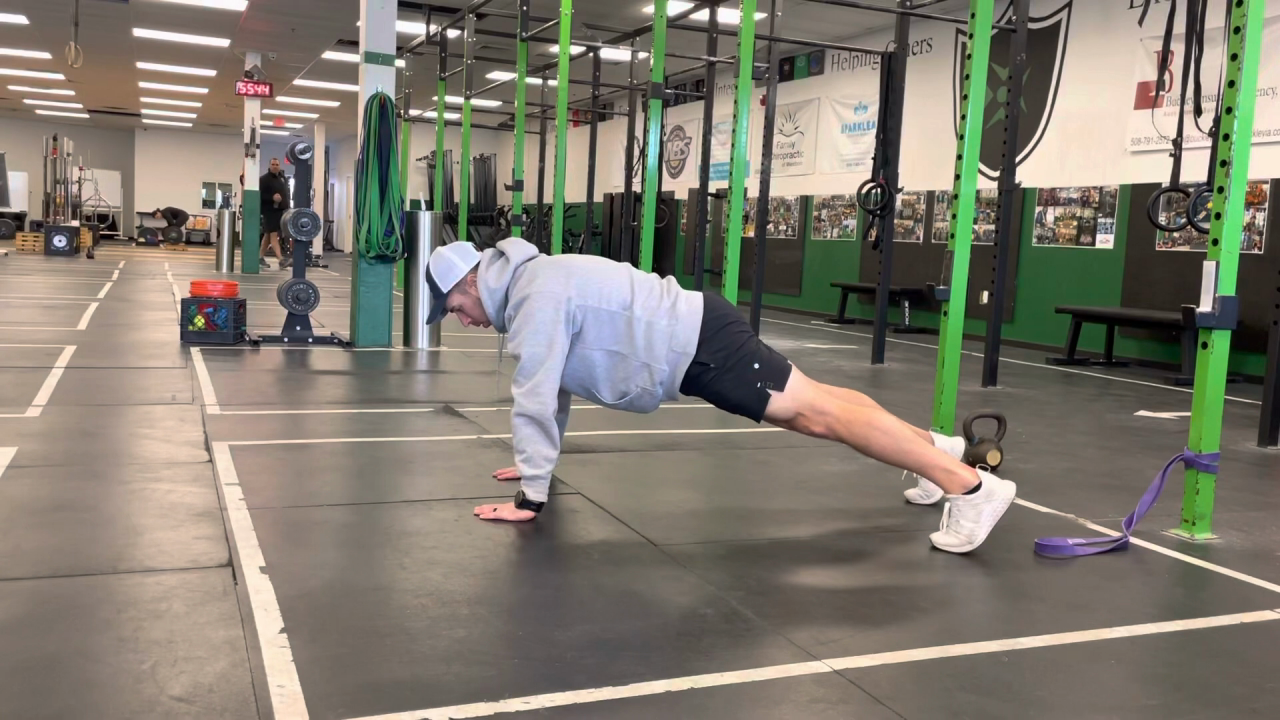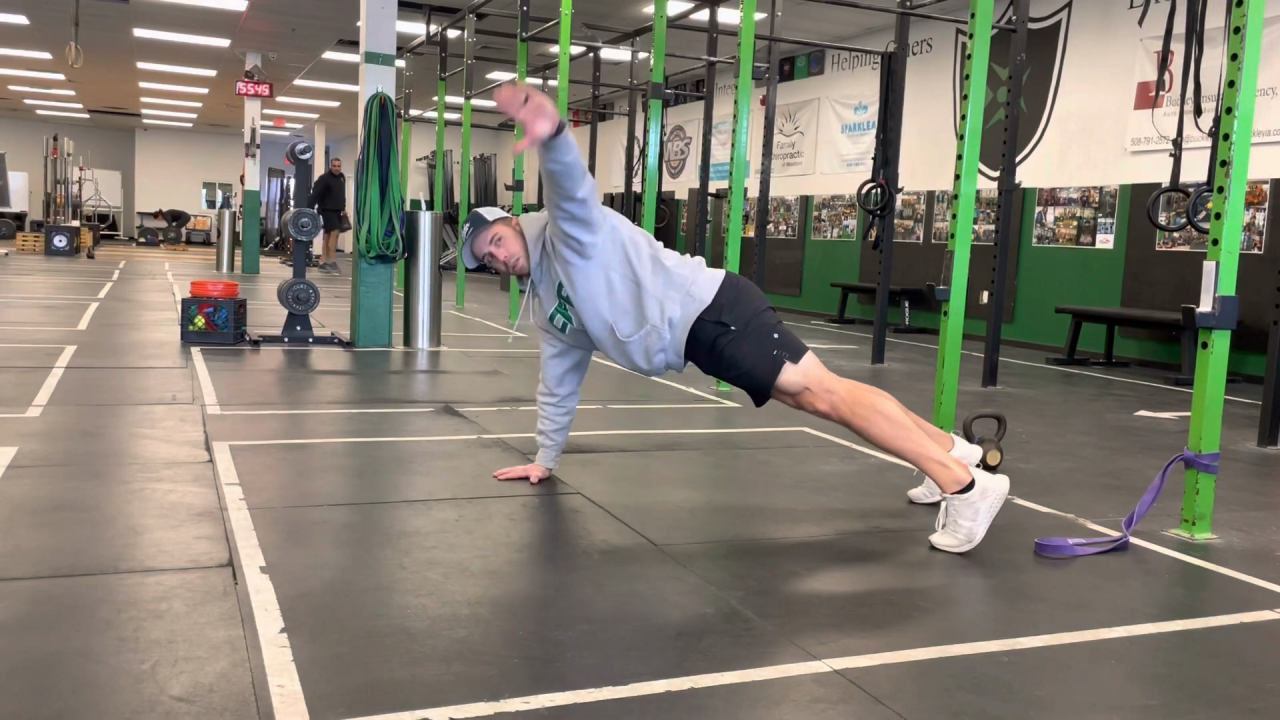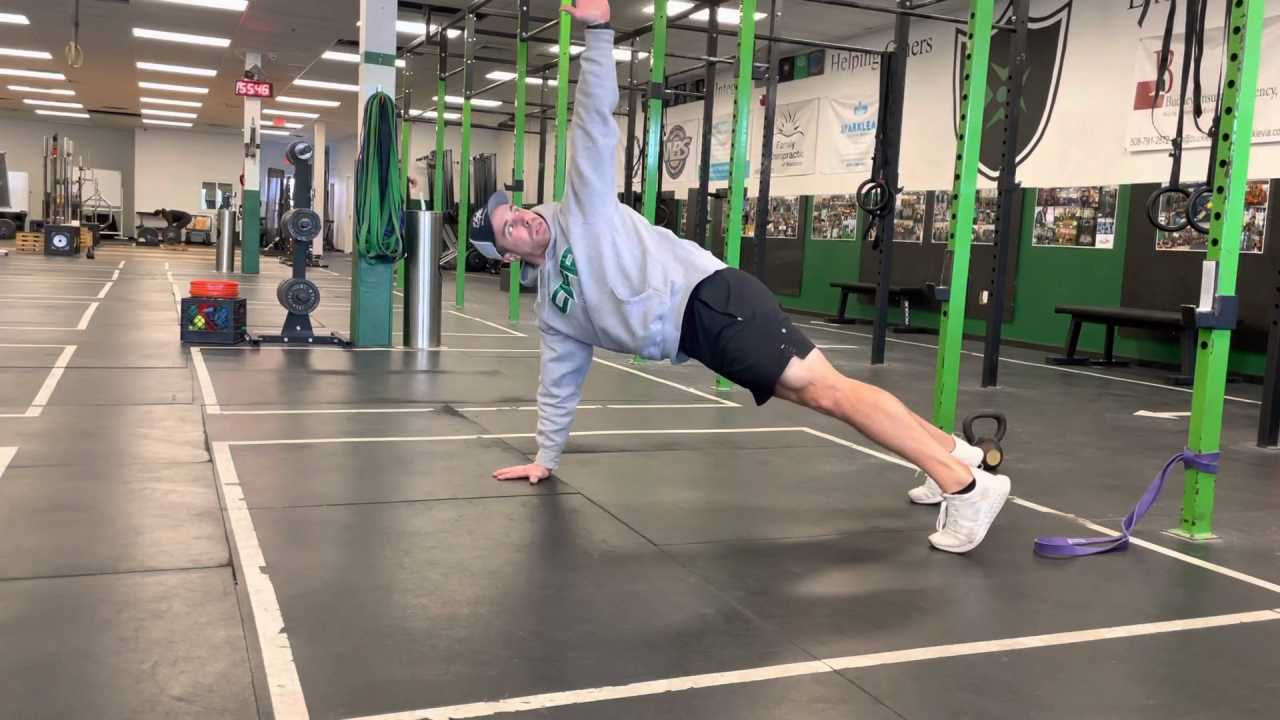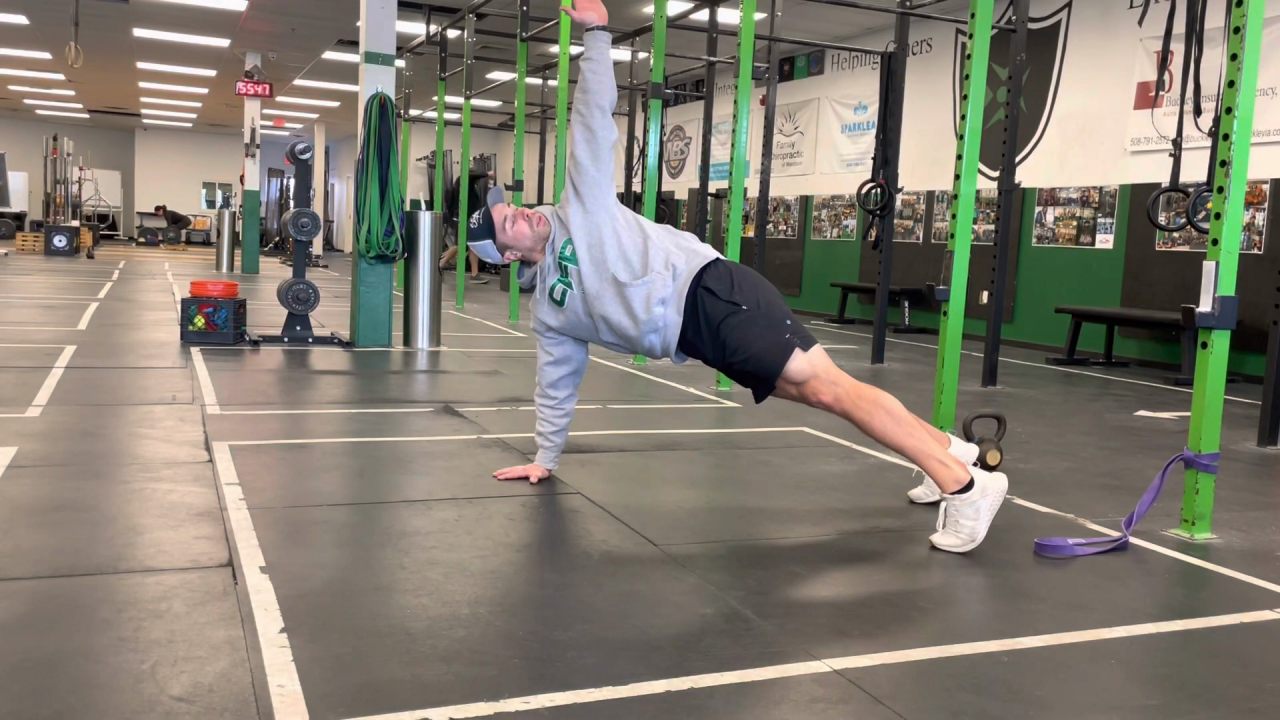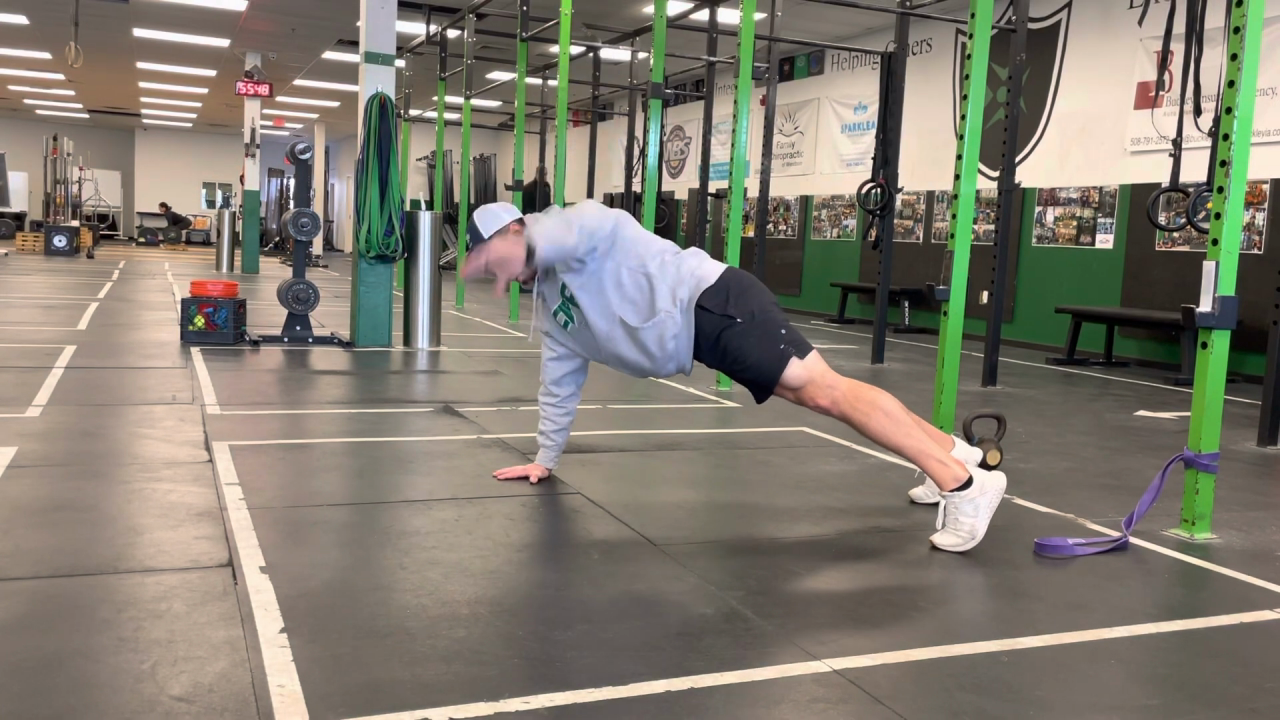
dt=1s
person 1, frame 1
left shoulder: (535, 297)
right shoulder: (530, 284)
left elbow: (535, 400)
right elbow: (554, 386)
left wrist: (529, 495)
right wrist: (535, 462)
left hip: (698, 344)
right hip: (693, 339)
left knee: (816, 413)
right knee: (810, 399)
left ankle: (970, 487)
right ankle: (934, 446)
person 1, frame 2
left shoulder: (564, 234)
right shoulder: (544, 301)
left elbow: (570, 186)
right elbow: (559, 381)
left wrist: (551, 136)
right wrist: (545, 456)
left hip: (711, 310)
right hip: (697, 338)
left knee: (821, 389)
right knee: (818, 394)
left ankle: (967, 485)
right ankle: (951, 454)
person 1, frame 3
left shoulder: (582, 209)
right shoulder: (552, 307)
left elbow: (595, 119)
right elbow: (560, 380)
right wrist: (545, 456)
left hip: (710, 298)
right hip: (696, 337)
left knee: (826, 388)
right knee: (816, 396)
left ankle: (966, 483)
right ankle: (950, 453)
person 1, frame 4
left shoulder: (580, 207)
right shoulder: (546, 309)
left elbow: (593, 117)
right elbow: (556, 383)
right wrist: (544, 457)
left hip: (709, 291)
right hip: (695, 335)
left knee: (826, 386)
right knee: (811, 394)
left ankle: (964, 483)
right ankle: (946, 451)
person 1, frame 5
left shoulder: (569, 225)
right shoulder: (550, 301)
left elbow: (576, 229)
right elbow: (561, 380)
left wrist: (520, 249)
right wrist: (545, 457)
left hip: (713, 301)
right hip: (699, 337)
left knee: (824, 388)
right knee: (811, 395)
left ankle: (965, 481)
right ankle: (949, 450)
